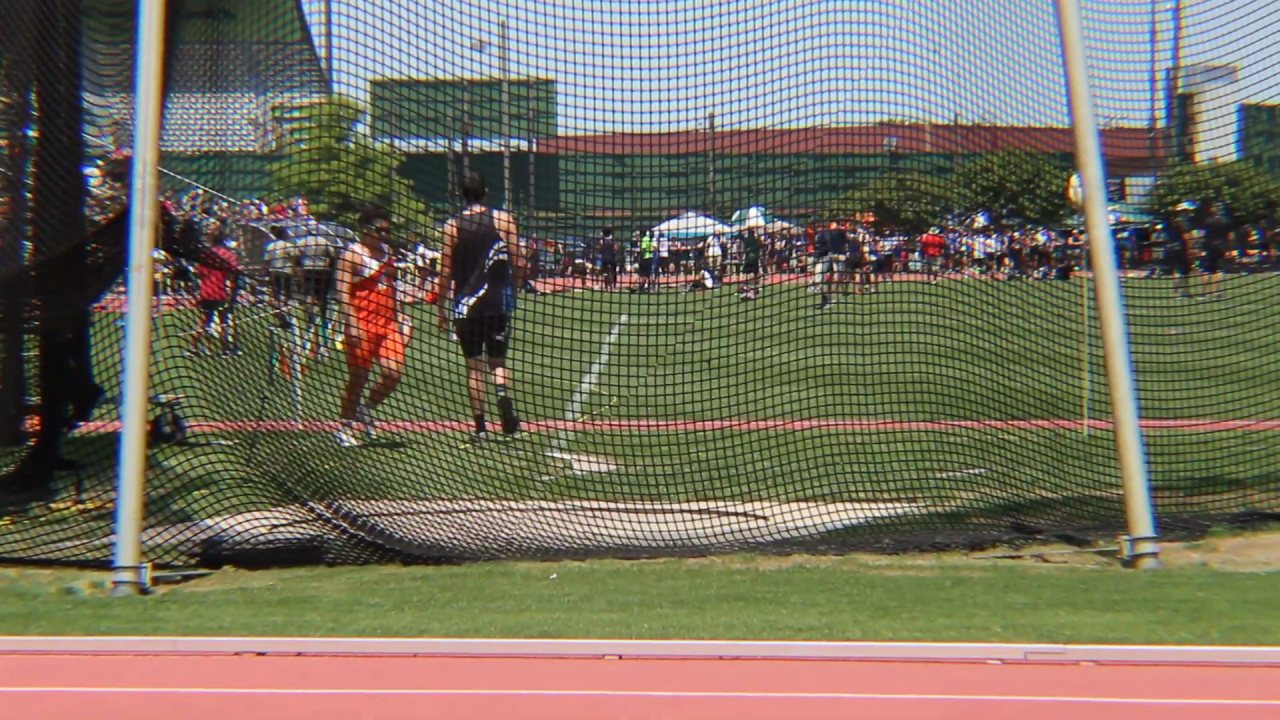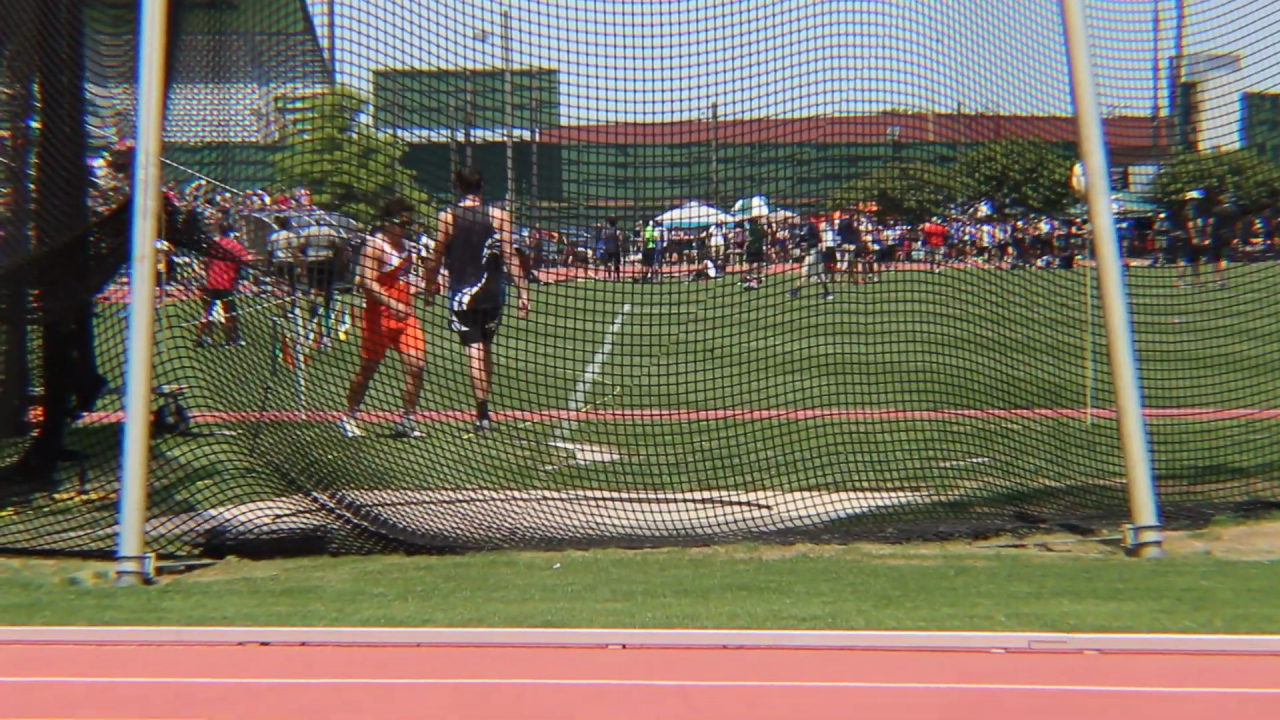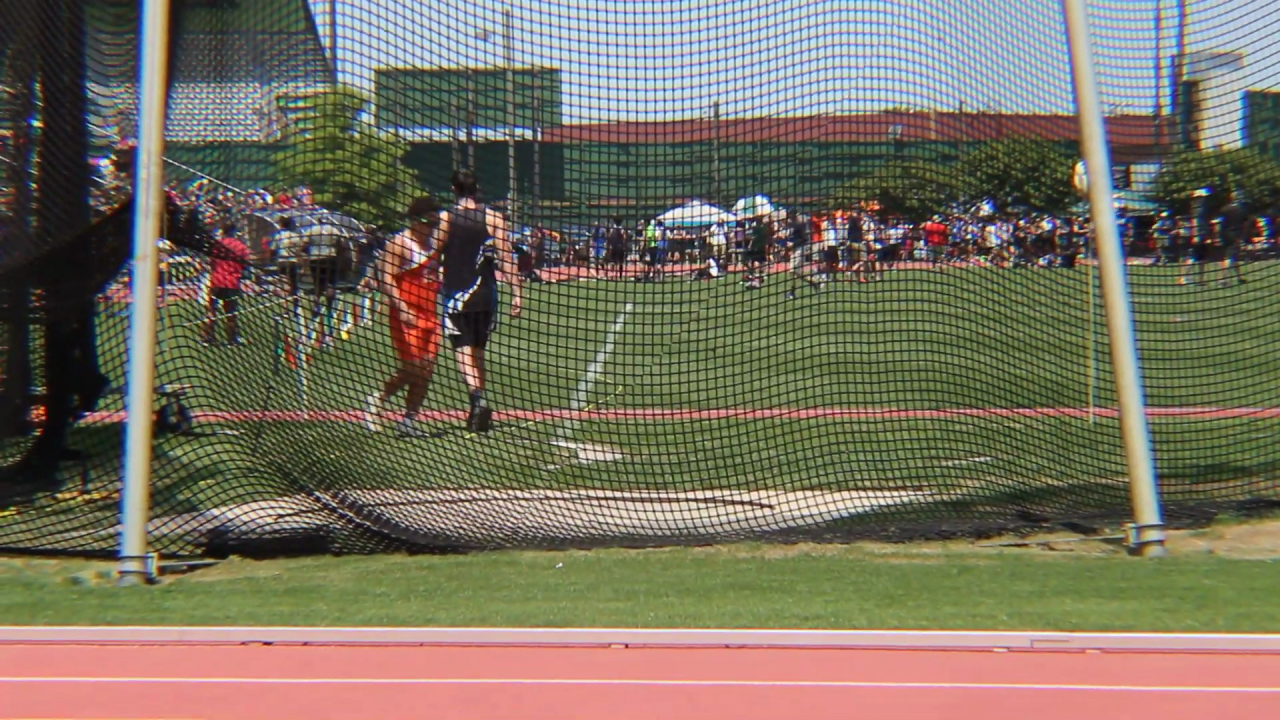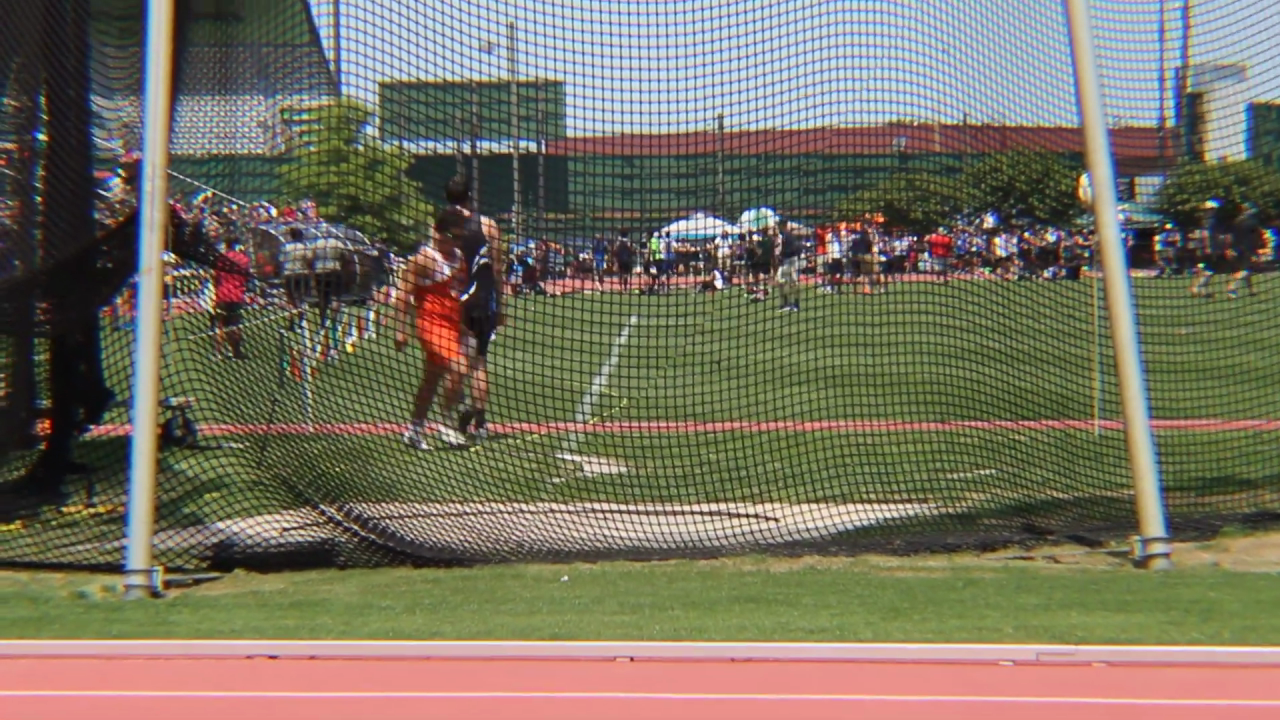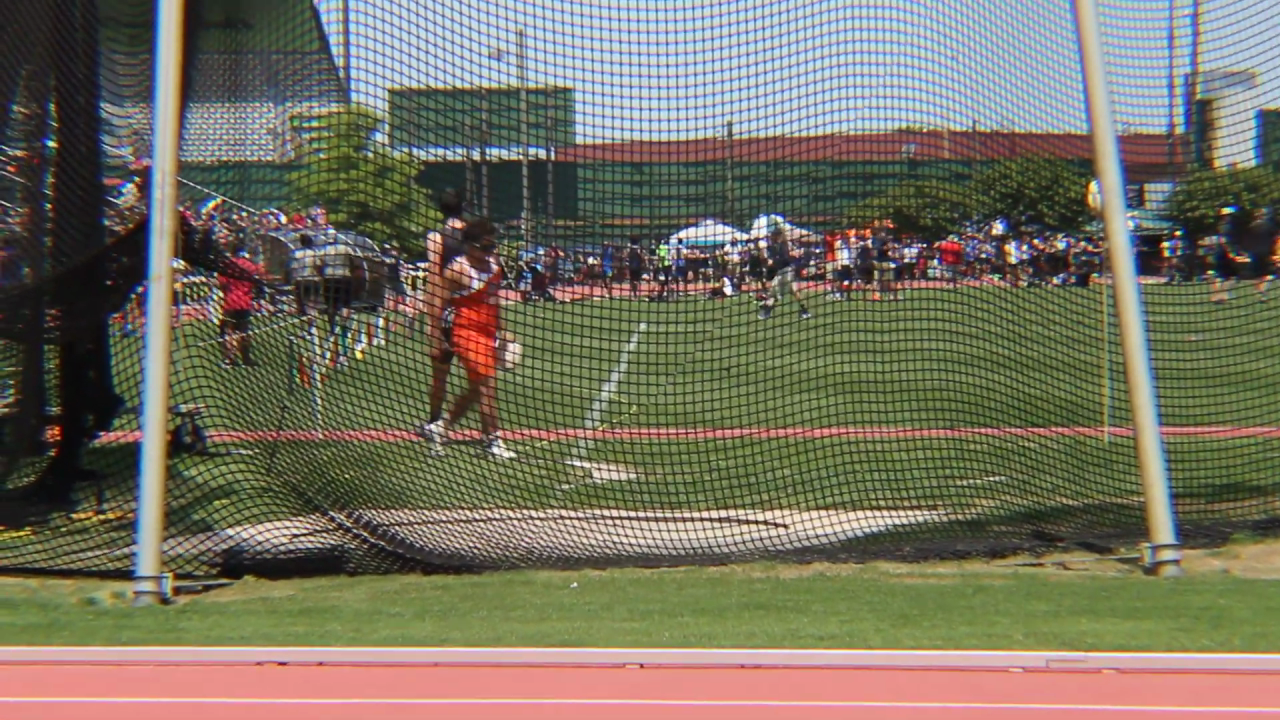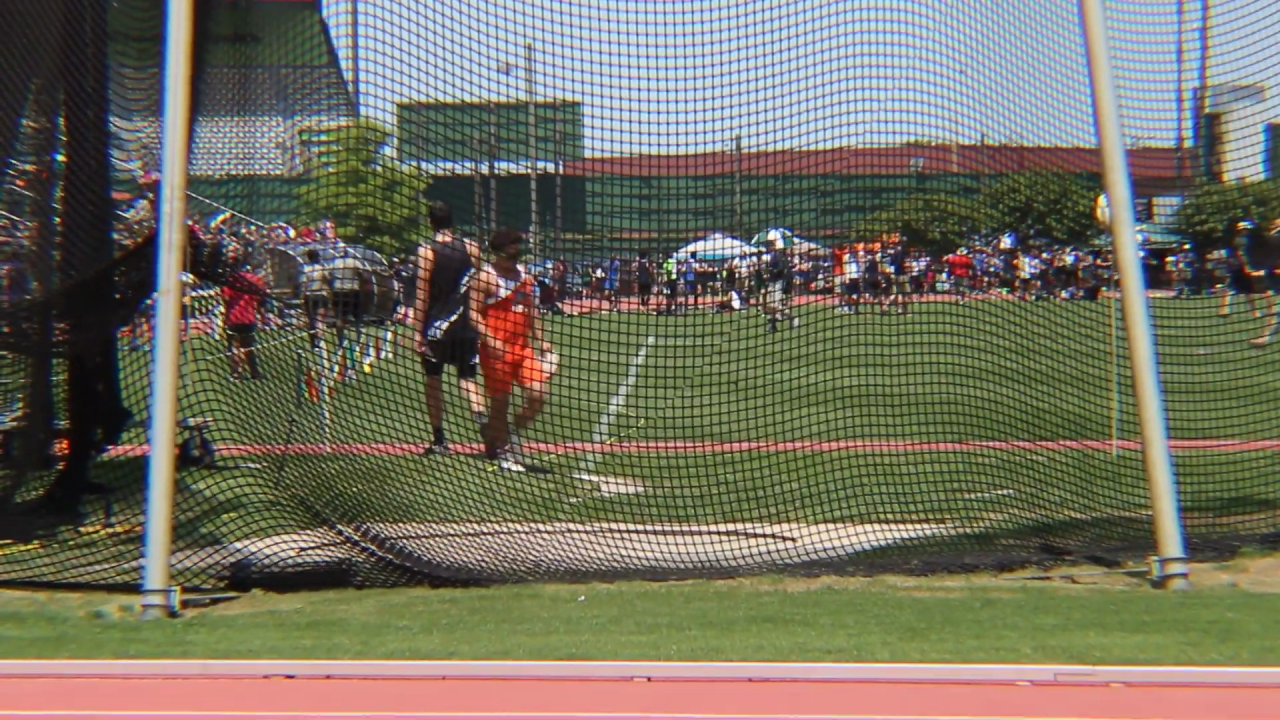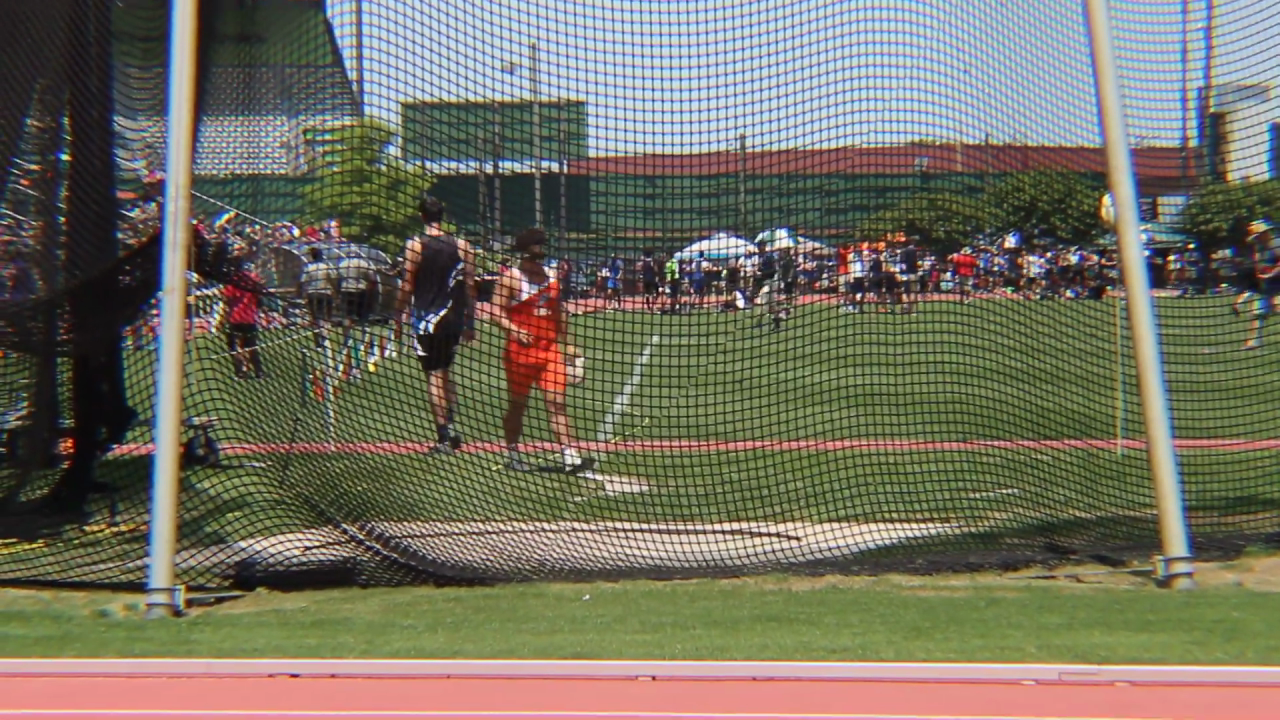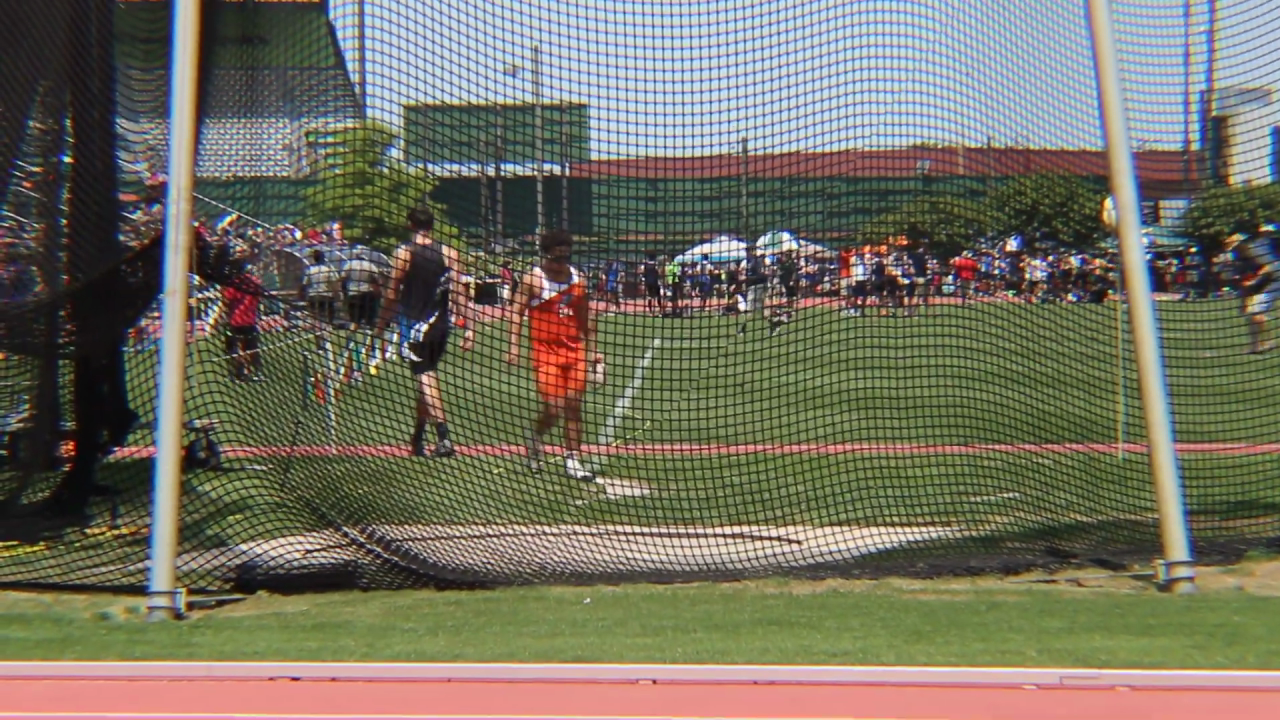
dt=0.2s
person 1, frame 1
left shoulder: (453, 226)
right shoulder: (503, 220)
left elbow: (447, 272)
right elbow: (518, 265)
left wrist: (442, 309)
right wrist: (512, 293)
left hip: (465, 306)
right hip: (498, 304)
left knee: (474, 365)
right knee: (497, 360)
left ankle: (480, 427)
right ankle: (503, 394)
person 1, frame 2
left shoulder: (447, 217)
right shoulder: (498, 215)
left elbow: (435, 260)
right elbow: (510, 257)
left wrist: (429, 290)
right wrist: (522, 293)
left hip: (462, 296)
right hip: (493, 294)
left knee: (474, 353)
right knee: (485, 350)
left ankle: (483, 414)
right ankle: (482, 408)
person 1, frame 3
left shoulder: (444, 218)
right shoulder: (494, 217)
left elbow: (435, 259)
right elbow: (504, 258)
right wrist: (517, 293)
left hip: (456, 298)
right hip: (486, 297)
left knee: (462, 354)
right knee: (477, 353)
left ankle: (479, 400)
right ankle: (476, 413)
person 1, frame 4
left shoulder: (440, 226)
right shoulder: (488, 225)
right elbow: (497, 268)
right wrist: (499, 305)
right hip: (483, 305)
right knee: (478, 363)
left ankle: (460, 404)
right ankle: (479, 423)
person 1, frame 5
left shoulder: (436, 239)
left elbow: (433, 281)
left wrist: (432, 319)
left hip: (447, 316)
left knee: (440, 371)
left ankle: (435, 425)
person 1, frame 6
left shoulder: (427, 251)
right shoulder: (472, 248)
left elbow: (422, 296)
left wrist: (419, 332)
left hip: (436, 328)
right hip: (466, 328)
left knee: (434, 384)
right knee: (469, 382)
left ankle: (440, 441)
right ankle: (483, 422)
person 1, frame 7
left shoulder: (416, 244)
right shoulder: (461, 244)
left elbow: (406, 287)
right elbow: (469, 285)
left wrist: (398, 319)
right wrist: (470, 322)
left hip: (426, 321)
right hip: (454, 321)
left knee: (434, 378)
right knee: (444, 374)
left ankle: (445, 438)
right ankle: (450, 430)
person 1, frame 8
left shoulder: (404, 253)
right shoulder: (449, 253)
left elbow: (392, 294)
right elbow: (459, 293)
left wrist: (383, 321)
right wrist: (469, 328)
left hip: (413, 328)
right hip: (439, 328)
left knee: (427, 382)
right knee: (427, 380)
left ankle: (443, 438)
right ankle: (417, 439)
person 2, frame 1
left shoulder: (386, 250)
right shoulder: (351, 254)
right elbow: (342, 290)
left wrist: (401, 313)
right wrist: (352, 324)
left hip: (388, 322)
right hip: (362, 325)
left knee: (393, 372)
right knee: (358, 377)
left ankle: (367, 410)
right ankle: (345, 427)
person 2, frame 2
left shoulder: (405, 244)
right shoulder: (374, 246)
right elbow: (366, 281)
right wrist: (392, 303)
left hip: (406, 316)
right hip: (380, 316)
left knee: (417, 366)
right knee: (368, 368)
left ankle: (405, 419)
right ankle: (349, 416)
person 2, frame 3
left shoulder: (431, 243)
right shoulder: (398, 245)
right elbow: (386, 279)
left wrist: (433, 311)
right wrist: (405, 309)
left hip: (429, 317)
right hip: (404, 316)
left knee: (426, 371)
right knee: (410, 370)
left ankle: (409, 419)
right ankle: (378, 400)
person 2, frame 4
left shoulder: (457, 256)
right shoulder: (424, 258)
right elbow: (404, 294)
left wrist: (463, 321)
right wrist: (401, 329)
left hip: (452, 327)
right hip: (432, 326)
left knee: (431, 380)
right knee: (458, 371)
left ankle: (414, 430)
right ankle: (446, 425)
person 2, frame 5
left shoulder: (493, 265)
right shoulder: (457, 270)
left wrist: (502, 332)
left hip: (489, 337)
right hip: (470, 337)
left knee: (476, 391)
right knee: (486, 389)
left ankle: (440, 427)
right ankle: (493, 442)
person 2, frame 6
left shoulder: (523, 274)
right shoulder: (485, 276)
right elbow: (473, 313)
left wrist: (541, 340)
right wrist: (490, 338)
left hip: (524, 346)
right hip: (497, 350)
left knee: (539, 395)
right knee: (500, 403)
left ankle: (513, 434)
right ankle: (503, 454)
person 2, frame 7
left shoulder: (552, 276)
right shoulder: (510, 278)
left elbow: (560, 312)
right elbow: (497, 313)
left wrist: (569, 344)
right wrist: (516, 331)
left hip: (550, 350)
right hip: (520, 351)
left knee: (558, 402)
right knee: (518, 403)
left ankle: (569, 455)
right ankle: (512, 451)
person 2, frame 8
left shoulder: (578, 278)
right shoulder: (534, 278)
left elbow: (585, 315)
right elbow: (518, 313)
left wrist: (593, 347)
right wrist: (514, 346)
left hip: (575, 350)
right hip: (545, 349)
left knee: (575, 406)
right knee: (553, 407)
left ankle: (573, 460)
right ankle: (536, 439)
